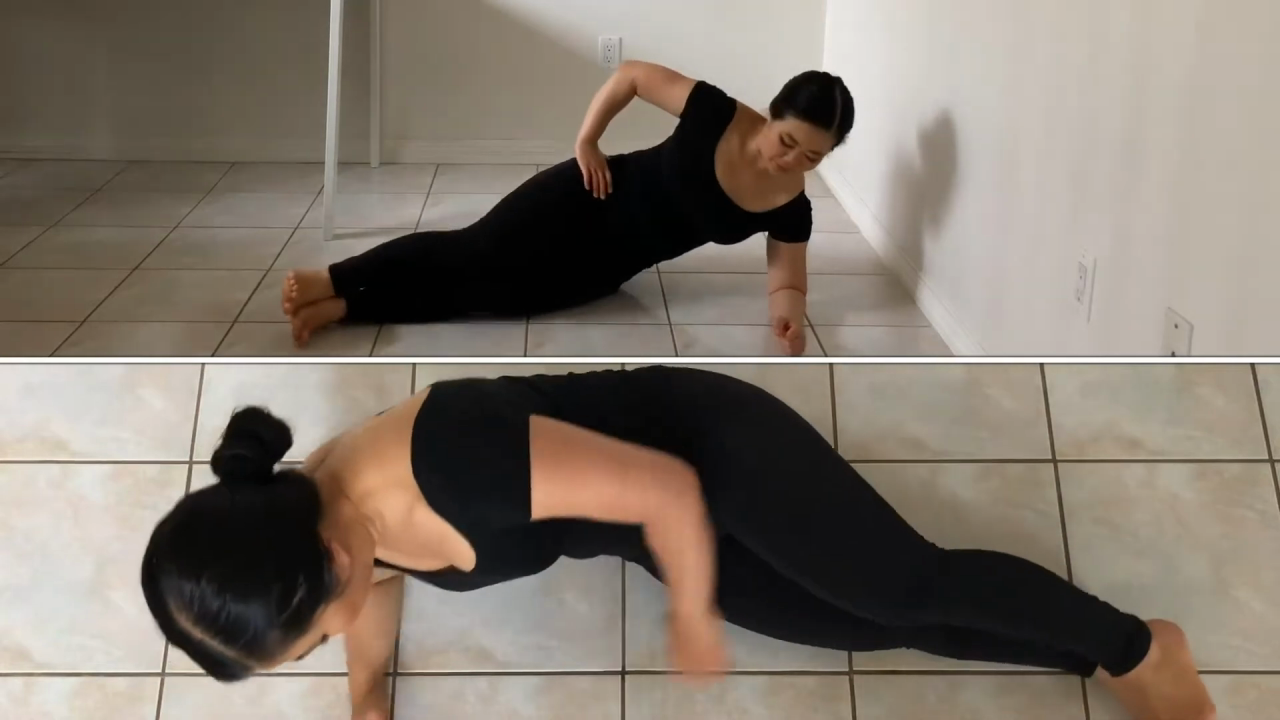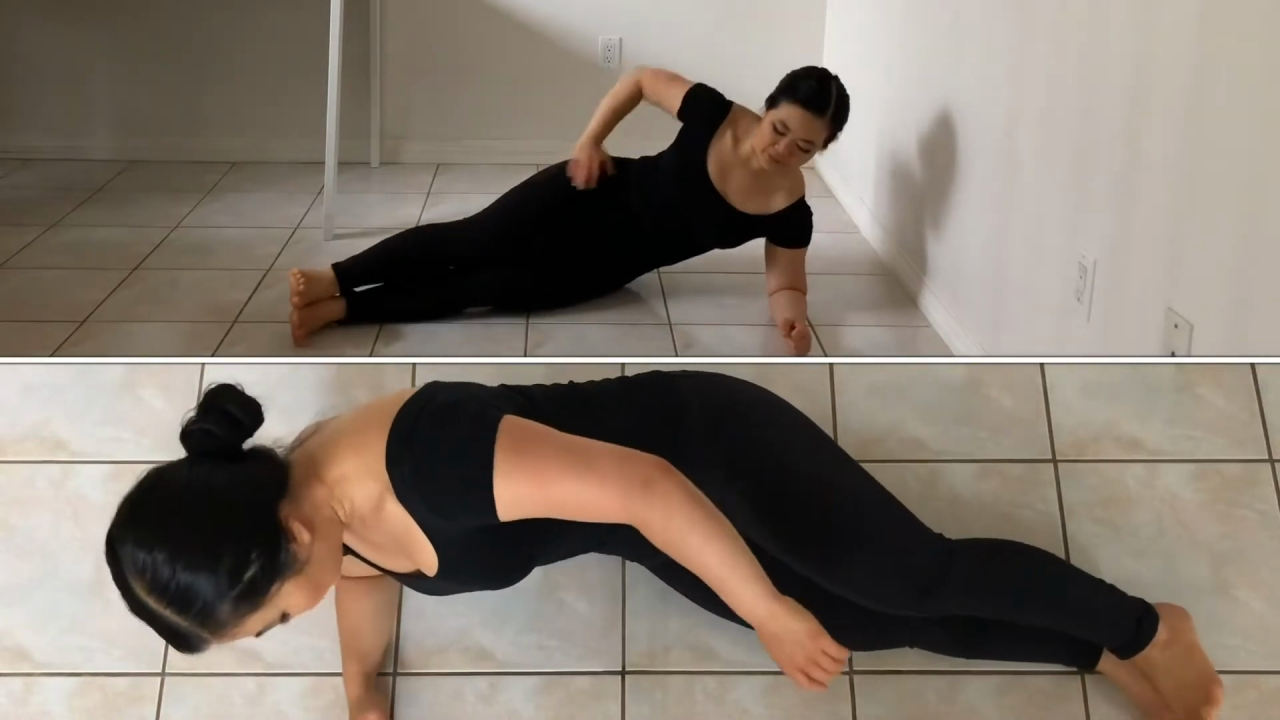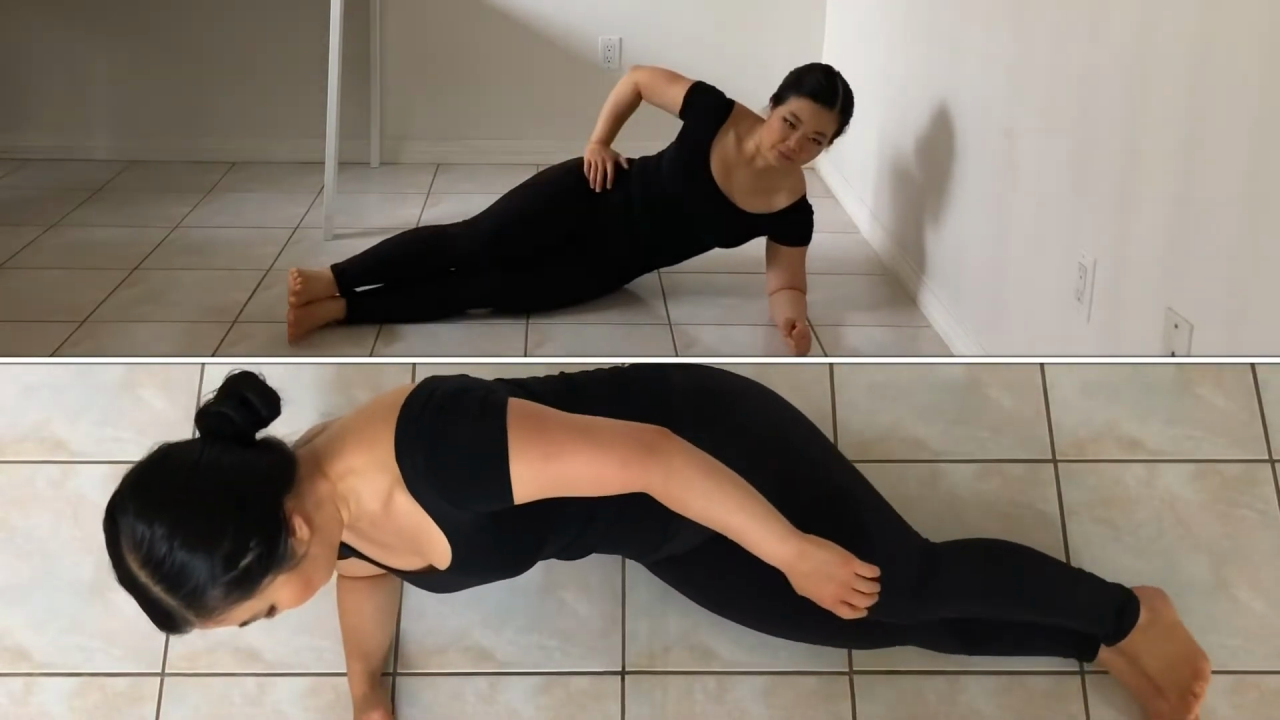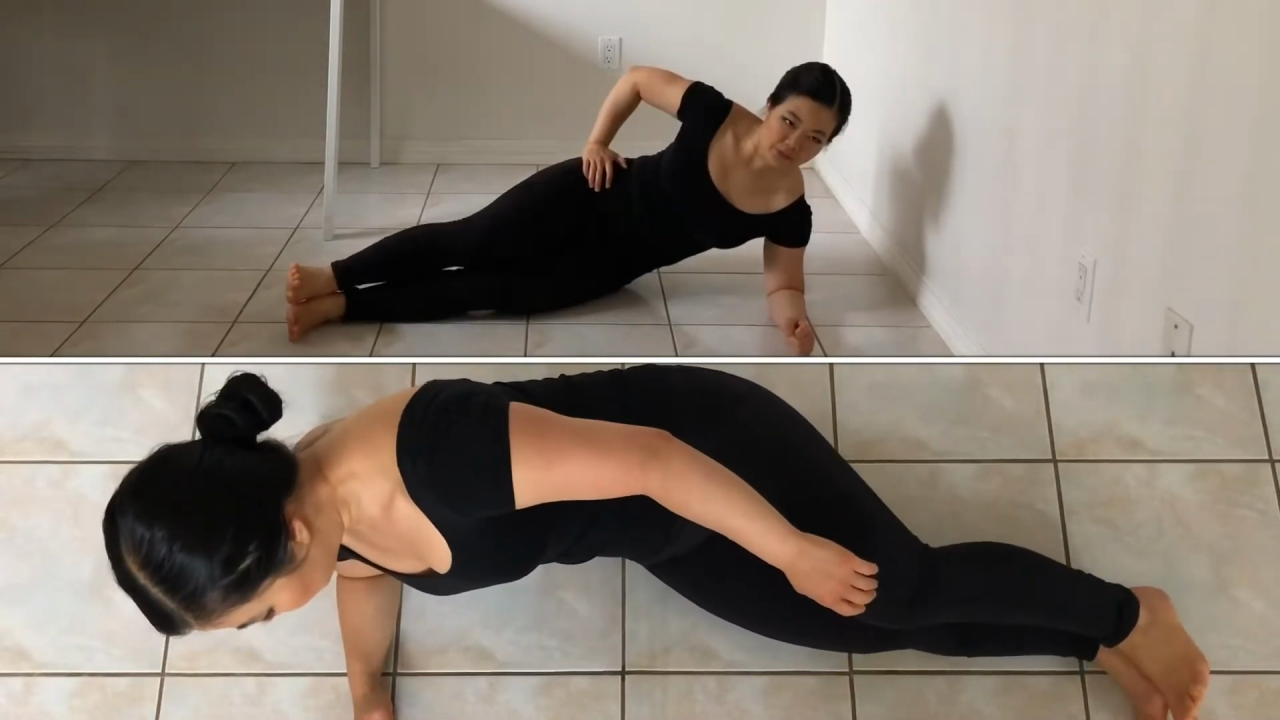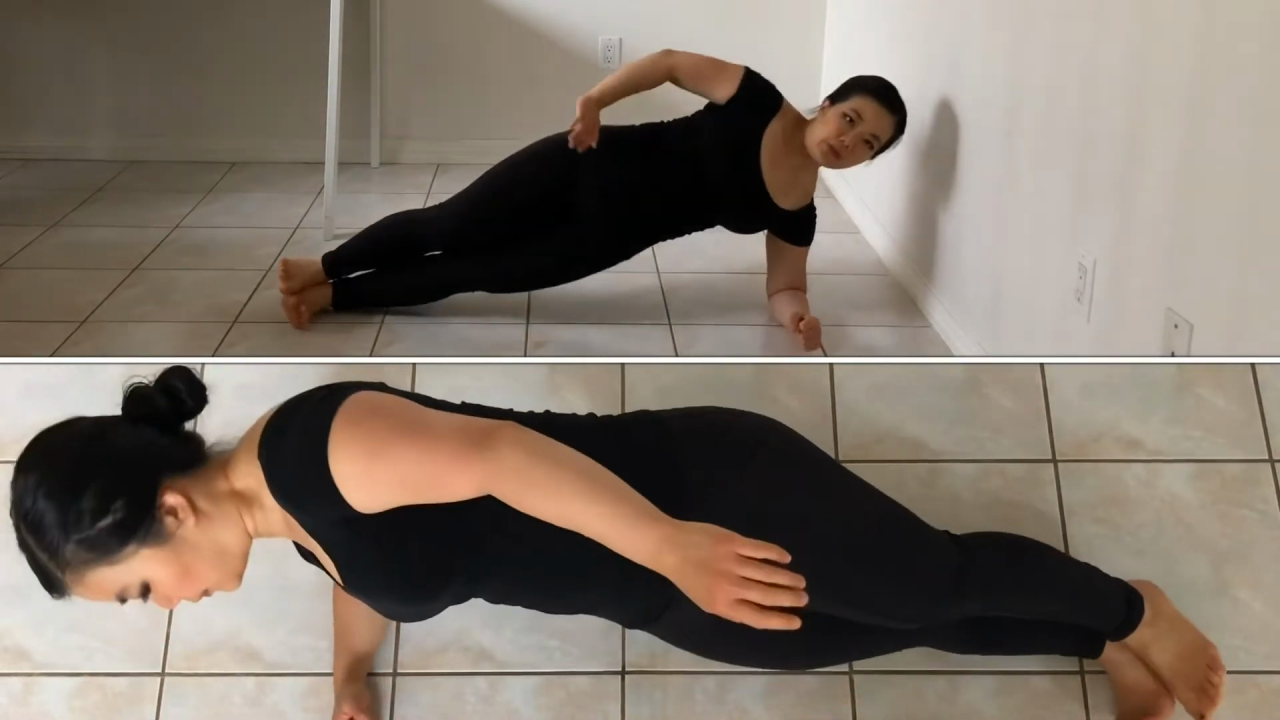
dt=1s
person 1, frame 1
left shoulder: (443, 457)
right shoulder: (303, 513)
left elbow: (668, 485)
right elbow: (379, 586)
left wrist: (693, 620)
left hip: (712, 448)
right hip: (667, 504)
left knee: (907, 587)
right knee: (873, 625)
person 1, frame 2
left shoulder: (419, 457)
right shoulder: (305, 504)
left elbow: (644, 487)
left wrist: (770, 611)
left hip: (705, 444)
right hip: (657, 533)
left knee: (917, 576)
right knee: (873, 625)
left ankle: (1143, 630)
person 1, frame 3
left shoulder: (428, 450)
right shoulder: (313, 509)
left elbow: (652, 454)
left wrist: (794, 552)
left hip: (703, 443)
right hip: (659, 537)
left knee: (909, 582)
right knee: (873, 624)
left ankle: (1127, 614)
person 1, frame 4
left shoulder: (431, 453)
right shoulder: (306, 503)
left elbow: (652, 457)
right elbow: (368, 571)
left wrist: (793, 550)
left hip: (703, 443)
right hip: (662, 540)
left knee: (905, 586)
right knee: (867, 626)
left ankle: (1126, 615)
person 1, frame 5
left shoulder: (306, 445)
right shoulder: (288, 507)
left elbow: (496, 454)
left wrist: (668, 547)
left hip: (703, 493)
left knee: (934, 582)
left ankle: (1134, 611)
person 2, frame 1
left shoulder: (789, 207)
right shoulder: (716, 114)
left elbow: (786, 281)
right elbow: (630, 75)
left wrist: (790, 319)
right wrist: (585, 143)
left hip: (608, 264)
right hip: (590, 199)
left knee: (487, 293)
right knee: (473, 252)
left ankle: (339, 308)
right ankle: (329, 280)
person 2, frame 2
left shoulder: (790, 209)
right shoulder: (713, 114)
left elbow: (786, 283)
right elbow: (640, 80)
left wrist: (793, 320)
right wrist: (589, 142)
left hip: (610, 264)
right hip: (592, 198)
left knee: (484, 288)
right knee: (472, 241)
left ankle: (341, 309)
right ankle: (334, 280)
person 2, frame 3
left shoulder: (790, 209)
right shoulder: (716, 113)
left elbow: (785, 283)
right elbow: (637, 79)
left wrist: (793, 320)
right wrist: (598, 143)
left hip: (612, 263)
right hip: (594, 197)
left knee: (487, 289)
right knee: (472, 244)
left ankle: (339, 309)
right ankle: (332, 280)
person 2, frame 4
left shoulder: (789, 209)
right shoulder: (713, 113)
left elbow: (783, 284)
right elbow: (637, 79)
left wrist: (795, 320)
right wrist: (597, 142)
left hip: (615, 260)
right hip: (594, 196)
left knee: (488, 291)
right knee: (472, 242)
left ankle: (340, 306)
right ankle: (333, 276)
person 2, frame 5
left shoulder: (797, 209)
right shoulder: (759, 102)
left elbow: (783, 286)
right elbow: (671, 62)
left wrist: (798, 315)
right wrist: (592, 102)
left hip: (610, 232)
right hip: (591, 167)
left knee: (479, 272)
right knee: (449, 228)
left ankle: (332, 296)
right ankle: (323, 268)
